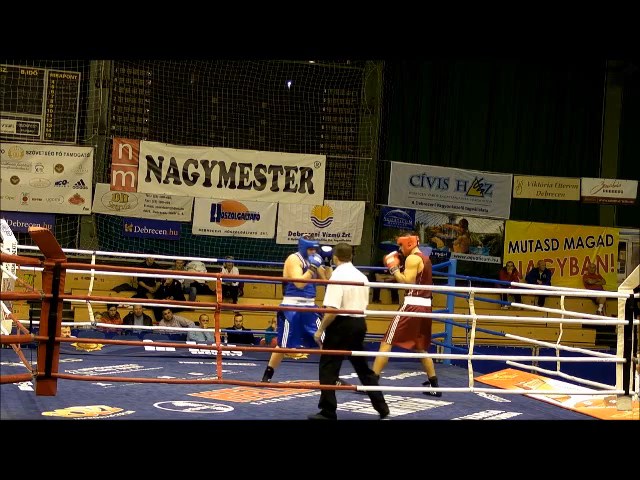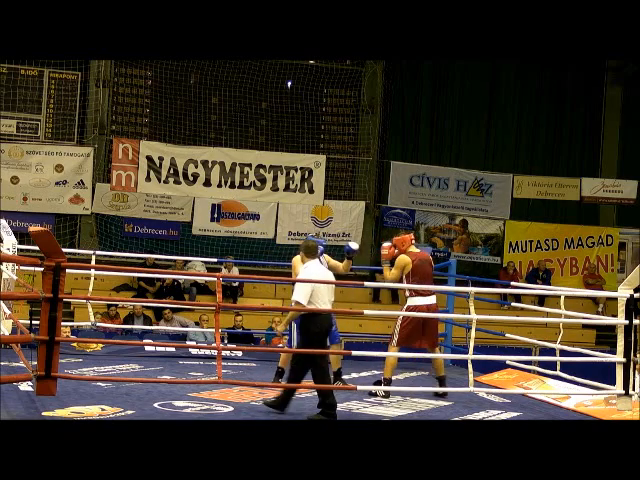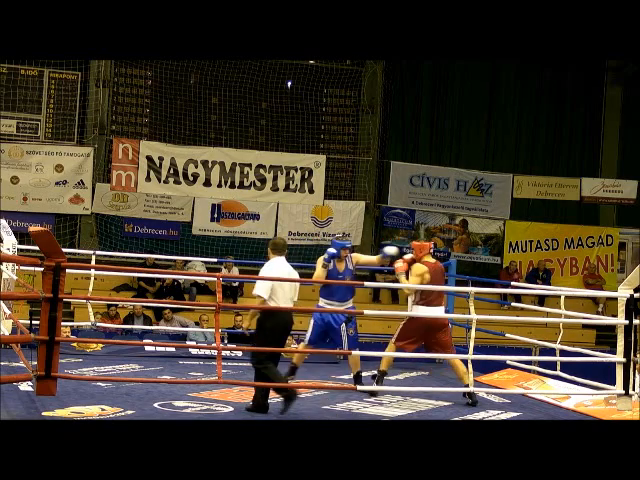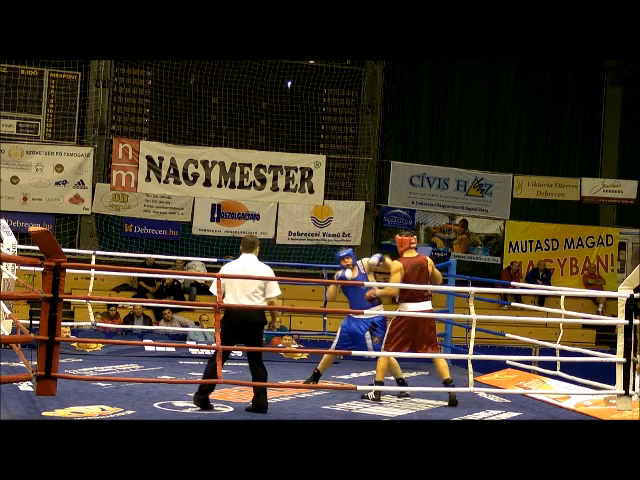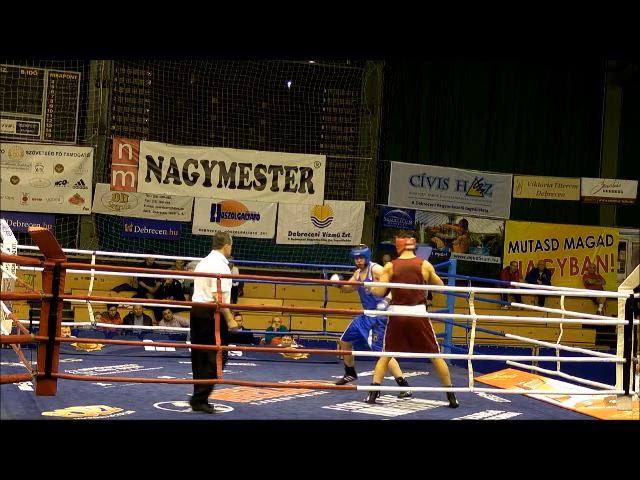
dt=0.4s
person 1, frame 1
left shoulder: (337, 277)
right shoulder: (362, 277)
left elbow: (332, 310)
left wrist: (320, 329)
left hip: (342, 325)
right hip: (359, 323)
left knee: (328, 367)
right knee: (363, 368)
left ankle: (328, 411)
right ankle: (381, 407)
person 1, frame 2
left shoulder: (306, 273)
right shoulder: (328, 273)
left elbow: (299, 305)
left wrist: (284, 323)
left hip: (313, 321)
right hip: (325, 319)
left knee: (318, 365)
right knee: (299, 363)
left ankle: (328, 410)
right ankle: (282, 401)
person 1, frame 3
left shoulder: (269, 269)
right shoulder: (293, 272)
left elbow: (261, 300)
left wrist: (249, 319)
left hip: (271, 317)
right hip: (286, 317)
left knee: (261, 361)
right knee: (270, 360)
left ankle: (287, 392)
right ankle: (260, 402)
person 1, frame 4
left shoulder: (228, 267)
right shoulder: (265, 269)
left elbow: (217, 296)
right elbow: (272, 300)
right wrist: (274, 318)
left hip: (232, 315)
right hip: (255, 316)
left knee: (219, 357)
right knee: (256, 360)
left ankle: (202, 396)
right ankle: (260, 402)
person 1, frame 5
left shoulder: (202, 263)
right shoulder: (220, 265)
right elbow: (218, 296)
right wrist: (230, 319)
left hip: (197, 311)
right hip: (212, 313)
left knee: (199, 357)
right knee: (216, 357)
left ankle: (200, 399)
right ankle: (200, 399)
person 2, frame 1
left shoulder: (413, 259)
right shoulder: (425, 258)
left elbow: (407, 282)
left wrist: (394, 268)
right wrist: (401, 263)
left hip: (413, 305)
right hip: (426, 306)
left knee: (387, 342)
right knee: (420, 348)
right ankle: (434, 385)
person 2, frame 2
left shoulder: (403, 258)
right shoulder: (427, 256)
left elbow: (389, 279)
left wrist: (386, 260)
left hip: (414, 305)
right hip: (431, 304)
left knee: (394, 345)
right knee: (432, 346)
left ankle: (385, 386)
right ankle: (442, 384)
person 2, frame 3
left shoulder: (419, 268)
right shoulder: (439, 266)
left elbow: (409, 291)
left wrist: (401, 273)
left hip: (420, 314)
right hip: (439, 316)
left knee: (394, 344)
right knee: (450, 354)
left ankle: (379, 381)
right ankle: (469, 391)
person 2, frame 4
left shoulder: (398, 264)
right shoulder: (426, 260)
left elbow: (393, 291)
right elbow: (438, 280)
left wrist: (375, 292)
left hip: (406, 313)
right hip: (426, 311)
left knee: (386, 351)
right knee: (434, 352)
left ankle: (376, 390)
right ankle: (450, 388)
person 2, frame 5
left shoulder: (390, 266)
right shoulder: (425, 265)
left elbow: (378, 291)
right elbow: (440, 287)
left wrist: (370, 289)
left hip: (397, 315)
right hip: (419, 315)
left knee: (386, 355)
right knee: (435, 355)
left ankle: (373, 393)
right ankle: (451, 395)
person 3, frame 1
left shoulder: (312, 260)
right shoulder: (293, 259)
left elbow: (327, 279)
right elbow: (299, 283)
right wrist: (313, 267)
left hip: (310, 307)
right hip: (292, 308)
right knee: (284, 345)
right ankle: (267, 375)
person 3, frame 2
left shoulder: (324, 258)
right shoulder: (298, 259)
left elbow: (344, 270)
left wrist: (349, 257)
left knee: (335, 341)
right knee: (292, 345)
left ankle: (338, 378)
right ankle: (278, 375)
person 3, frame 3
left shoulder: (353, 258)
right shoulder: (323, 260)
left elbow: (376, 261)
right elbow: (317, 282)
left wrist: (385, 255)
right wrist: (326, 263)
left hip: (345, 311)
right hip: (324, 309)
left knee: (351, 347)
right knee: (308, 343)
left ankle: (358, 381)
right ankle: (291, 372)
person 3, frame 4
left shoulder: (365, 264)
right shoulder: (340, 275)
left elbow: (388, 264)
right elbow: (330, 298)
left wrist: (381, 259)
right wrist: (336, 281)
left hip: (373, 318)
right hip: (354, 318)
right knee: (334, 349)
left ankle: (402, 384)
right ankle: (314, 377)
person 3, frame 5
left shoulder: (376, 269)
right shoulder: (358, 272)
right elbow: (348, 288)
right wrist: (339, 283)
left hip: (380, 316)
right hip: (365, 315)
left knee: (382, 352)
right knee: (344, 341)
left ankle: (404, 385)
right ankle: (350, 373)
